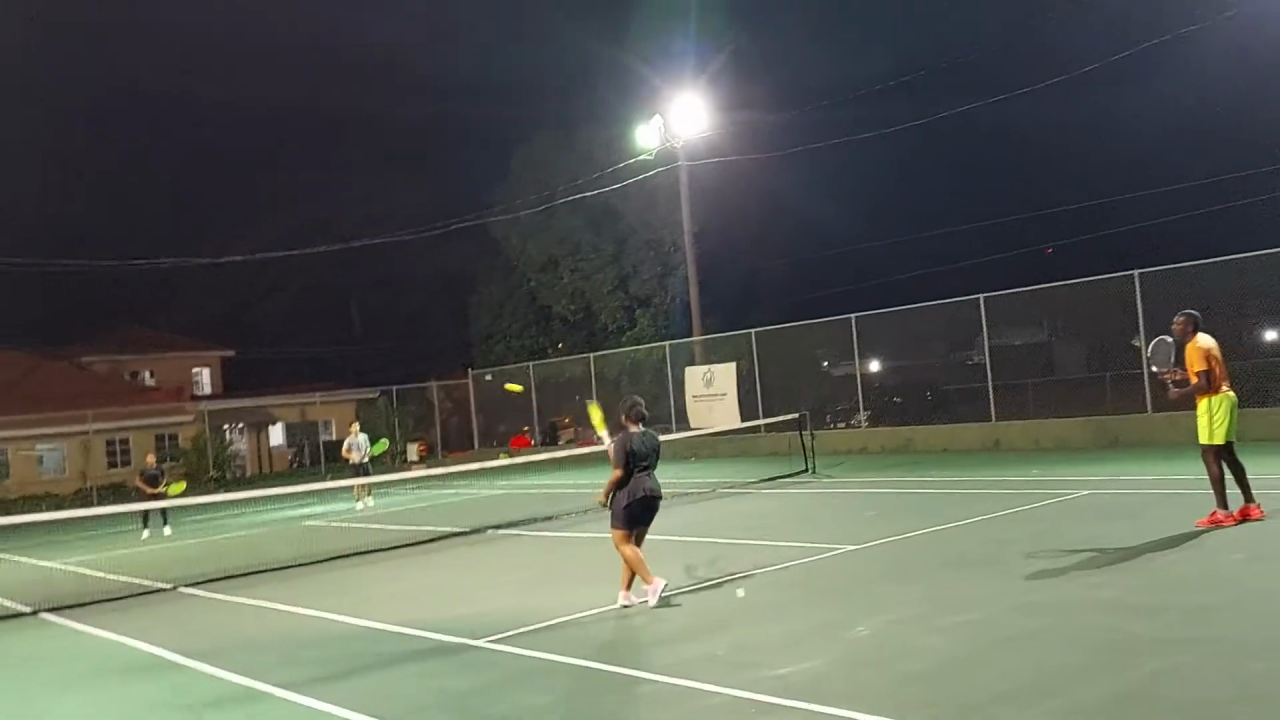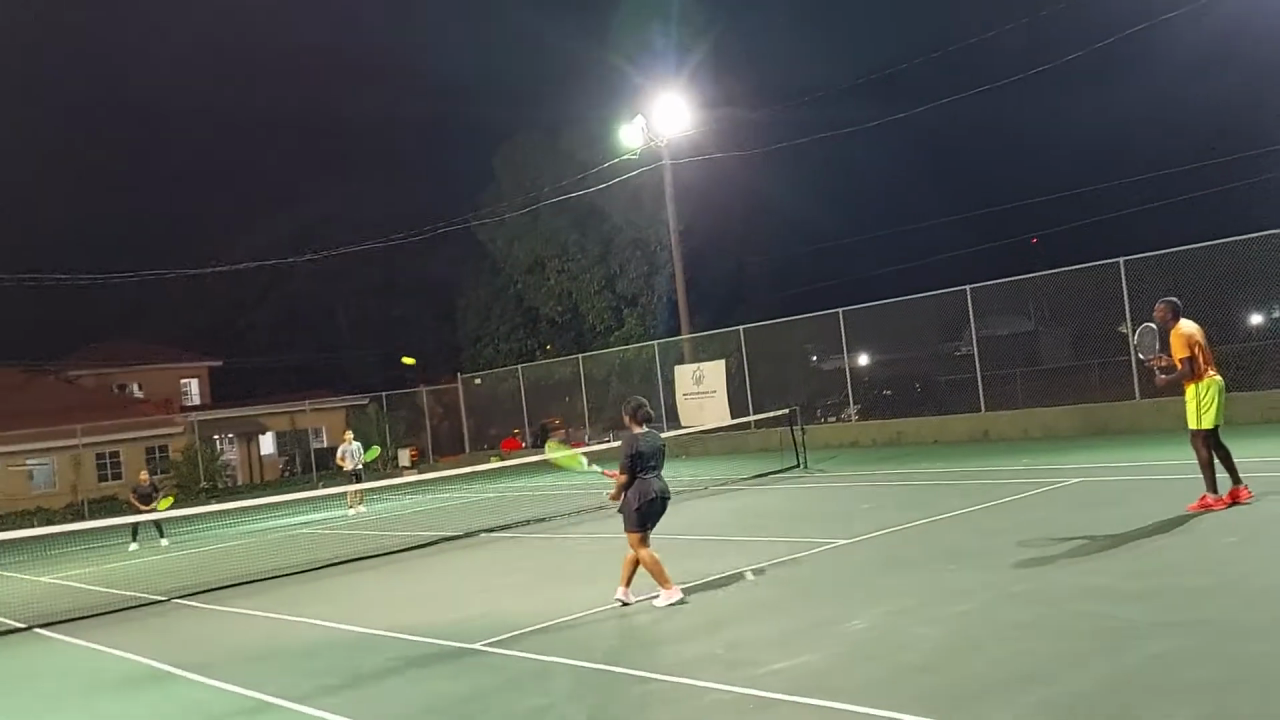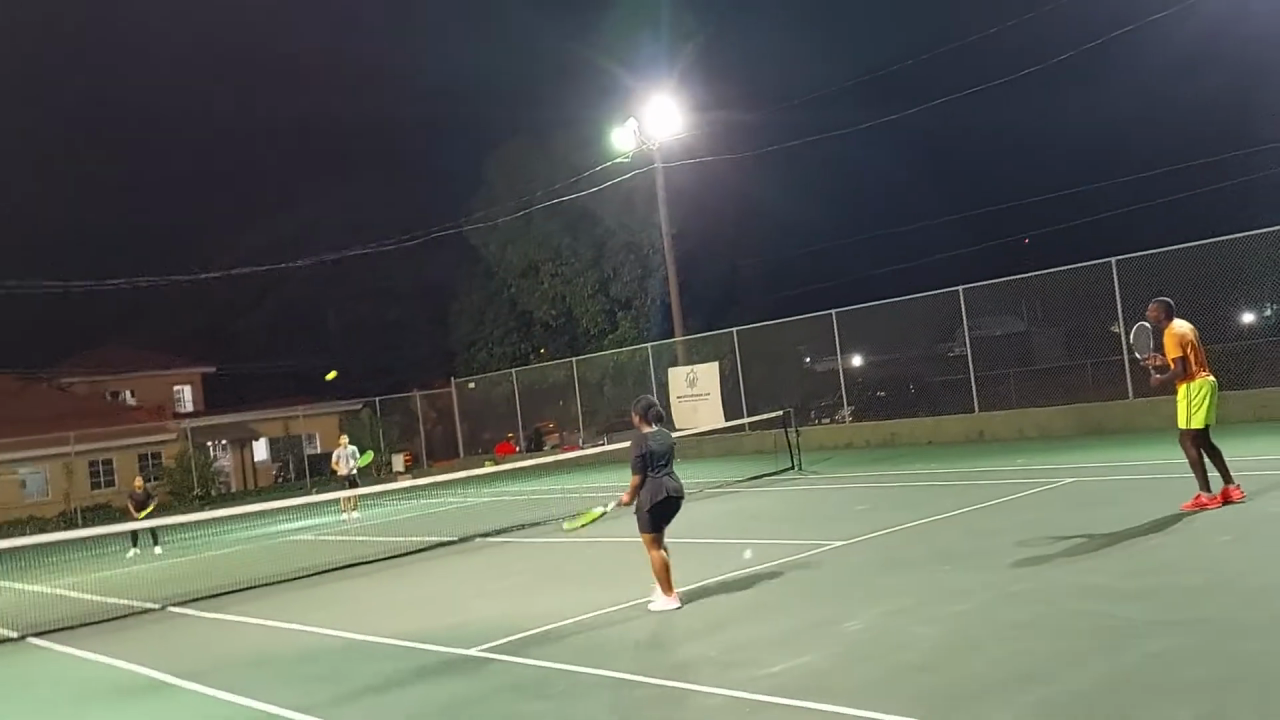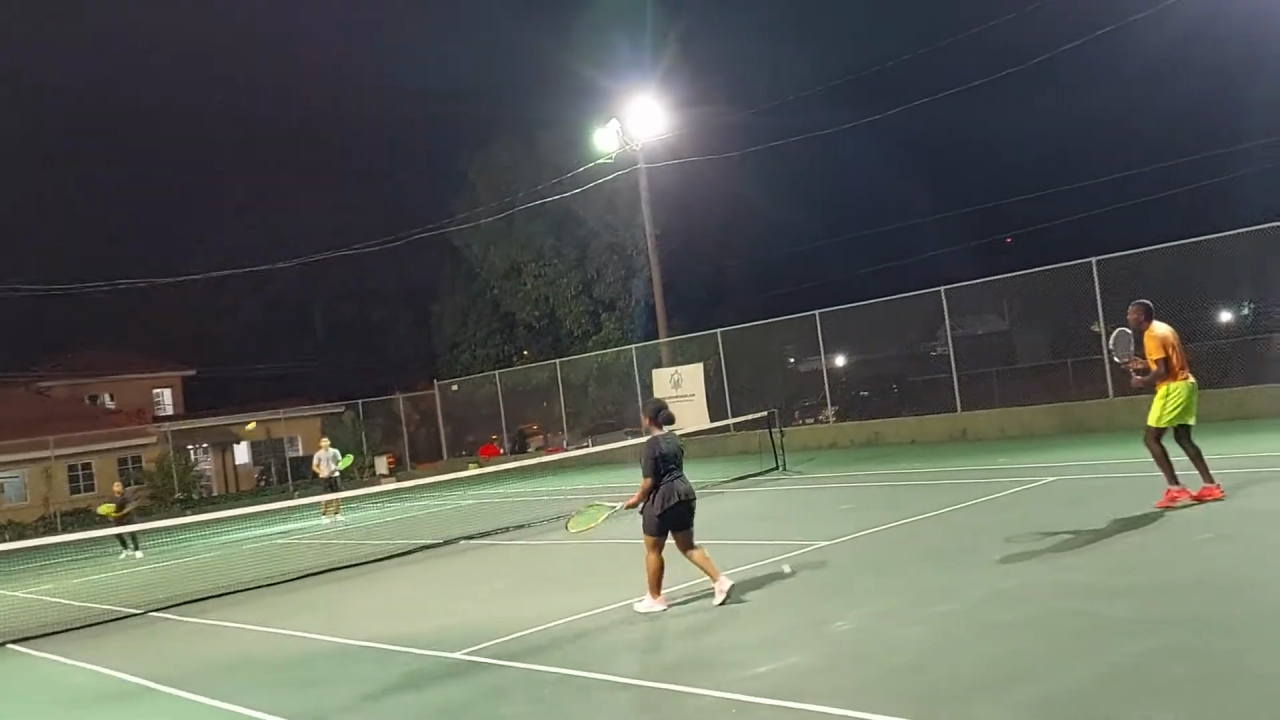
dt=0.2s
person 1, frame 1
left shoulder: (624, 440)
right shoulder: (653, 438)
left elbow: (618, 474)
left wrist: (605, 494)
left hip: (629, 495)
right hip: (651, 493)
left knee: (623, 543)
right knee: (634, 543)
left ankle: (653, 582)
right ankle: (625, 592)
person 1, frame 2
left shoulder: (630, 442)
right shoulder: (657, 438)
left elbow: (625, 478)
left wrist: (616, 493)
right wrist: (620, 474)
left hip: (639, 496)
right hip: (660, 493)
left knee: (640, 547)
right knee: (639, 544)
left ankle: (670, 589)
right ankle: (624, 590)
person 1, frame 3
left shoulder: (640, 442)
right shoulder: (666, 436)
left elbow: (638, 478)
left wrist: (629, 497)
right wrist: (636, 493)
left hip: (653, 496)
right hip: (673, 491)
left knee: (654, 547)
right knee: (655, 542)
left ankle: (669, 596)
right ankle: (664, 588)
person 1, frame 4
left shoulder: (651, 445)
right shoulder: (674, 439)
left elbow: (649, 481)
left wrist: (637, 499)
right wrist: (643, 494)
left hip: (663, 500)
right hip: (684, 495)
left knee: (653, 550)
right knee: (688, 546)
left ankle: (655, 598)
right ankle: (719, 581)
person 2, frame 1
left shoulder: (1195, 347)
right shoulder: (1205, 340)
left elbow: (1205, 384)
left wrist: (1180, 392)
right wrist: (1185, 376)
left hip: (1213, 402)
right hip: (1224, 398)
left knee: (1210, 456)
right knee: (1228, 454)
left ankle: (1223, 513)
right ankle: (1250, 506)
person 2, frame 2
left shoulder: (1178, 334)
right shoulder: (1190, 326)
left elbow: (1189, 371)
left wrist: (1166, 380)
right wrist: (1170, 361)
left hip: (1201, 387)
right hip: (1211, 382)
left knee: (1199, 440)
right knee: (1212, 439)
left ankle: (1212, 497)
right ankle: (1239, 487)
person 2, frame 3
left shoulder: (1171, 334)
right shoulder: (1184, 326)
left elbow: (1181, 370)
left wrist: (1160, 380)
right wrist: (1165, 361)
left hip: (1193, 387)
right hip: (1205, 383)
left knee: (1188, 440)
right knee: (1202, 439)
left ankle: (1207, 496)
right ankle: (1231, 487)
person 2, frame 4
left shoulder: (1152, 336)
right shoulder: (1163, 328)
left elbow: (1164, 371)
left wrist: (1142, 381)
right wrist: (1145, 364)
left hip: (1172, 389)
right hip: (1185, 385)
left knee: (1151, 438)
right knee: (1183, 438)
left ankle: (1175, 489)
right ankle: (1210, 486)
